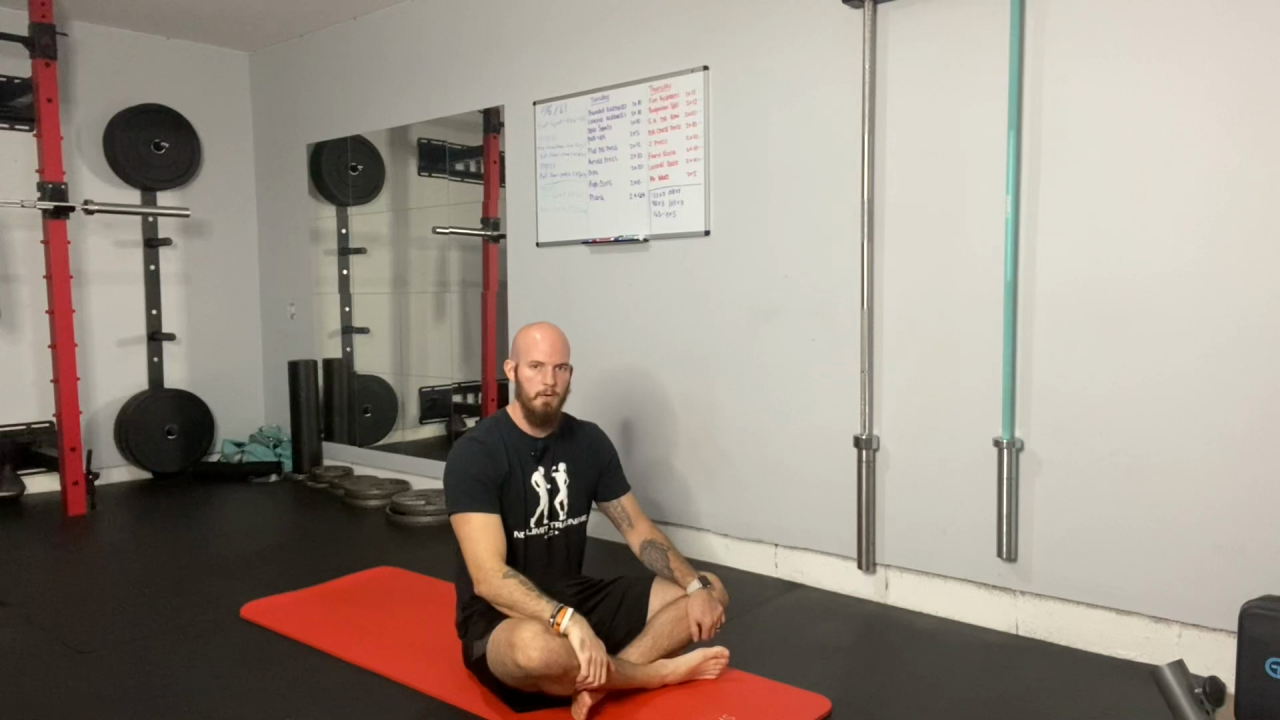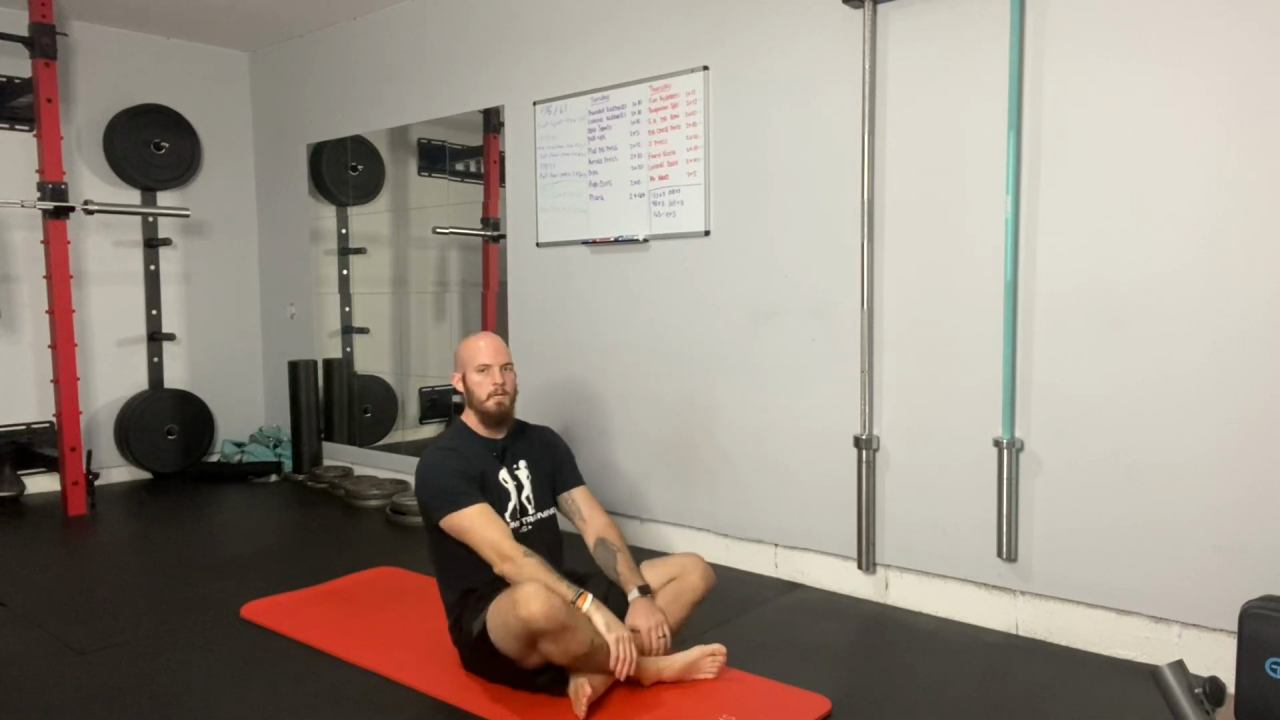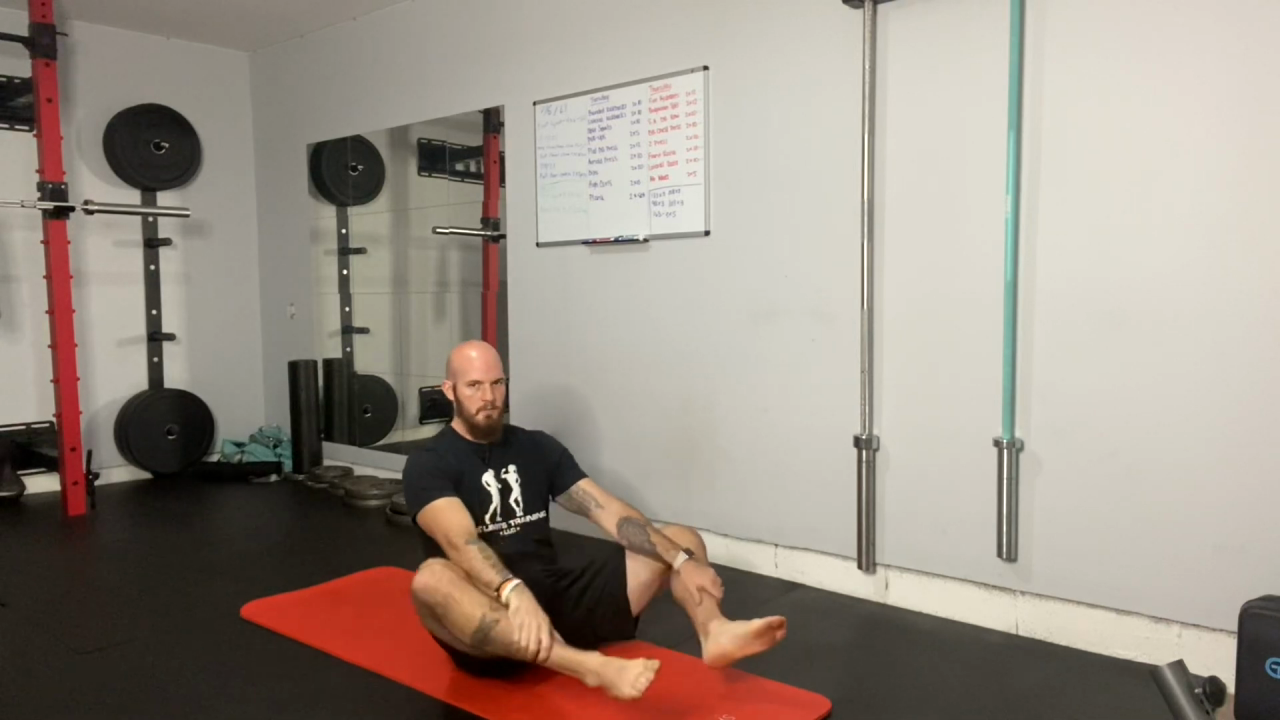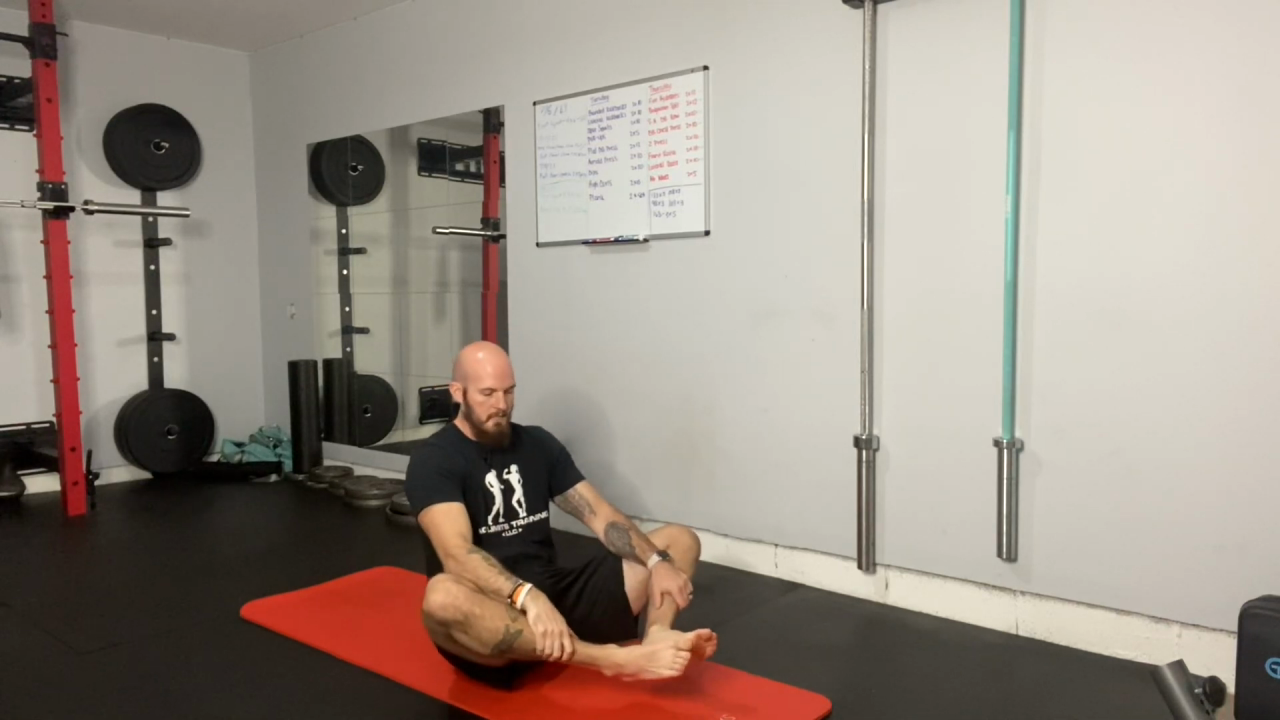
dt=1s
person 1, frame 1
left shoulder: (589, 441)
right shoulder: (476, 453)
left elbow: (638, 529)
right elbow: (488, 577)
left wrist: (696, 586)
right wrist: (568, 621)
left hip: (575, 595)
right hip: (502, 618)
left knee: (711, 593)
right knee: (535, 648)
left ankle: (599, 679)
right ankle: (659, 672)
person 1, frame 2
left shoulder: (543, 442)
right shoulder: (443, 462)
left elbow: (595, 524)
right elbow: (505, 558)
left wrist: (639, 595)
right wrist: (591, 608)
left hip: (557, 594)
right hip: (488, 619)
left knee: (694, 571)
right knee: (536, 603)
left ankle: (597, 673)
right ankle: (646, 667)
person 1, frame 3
left shoulder: (537, 446)
right shoulder: (428, 465)
left elbow: (609, 512)
right elbow: (461, 544)
left wrist: (682, 560)
right wrist: (514, 592)
left hip: (555, 595)
right hip: (485, 621)
left knee: (680, 539)
right knee: (432, 578)
left ankle: (715, 635)
right ankle: (593, 666)
person 1, frame 4
left shoulder: (537, 443)
right shoulder: (433, 460)
left elbow: (600, 516)
right elbow: (458, 554)
left wrist: (658, 561)
right wrist: (527, 596)
left hip: (557, 592)
right hip: (490, 618)
left knee: (679, 539)
right knee: (442, 597)
left ankle: (657, 638)
right ankle: (610, 658)
